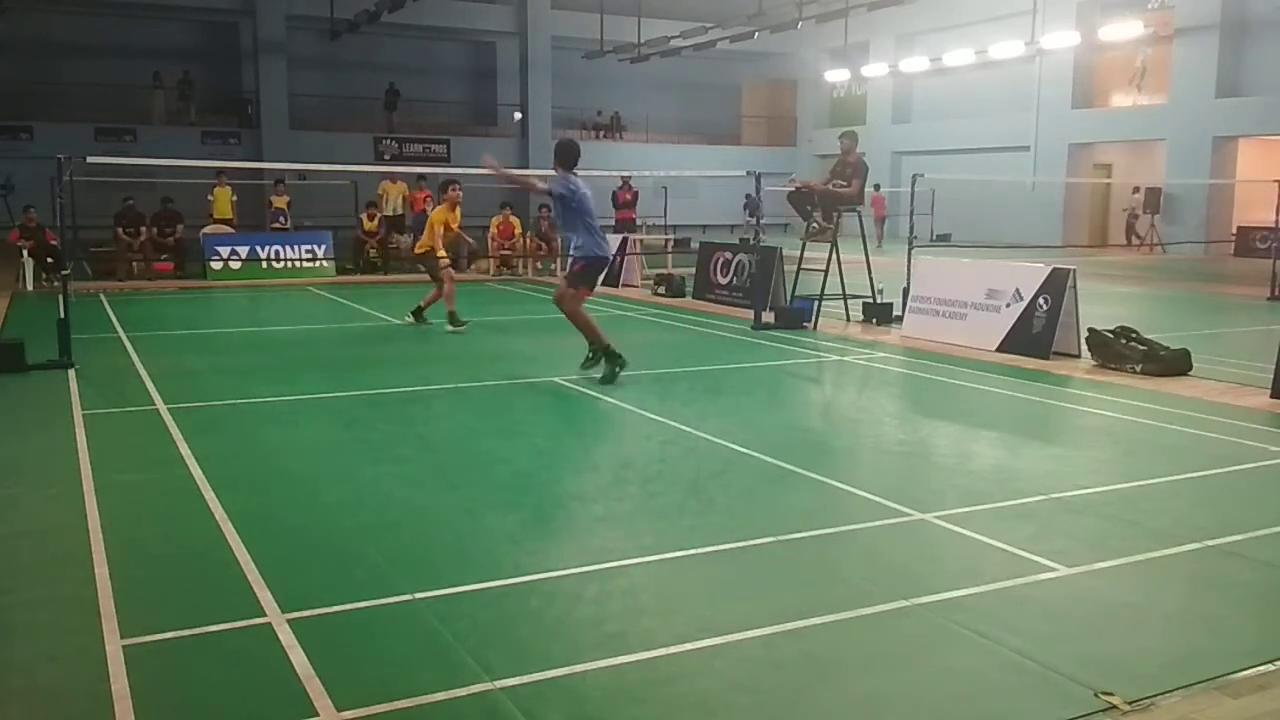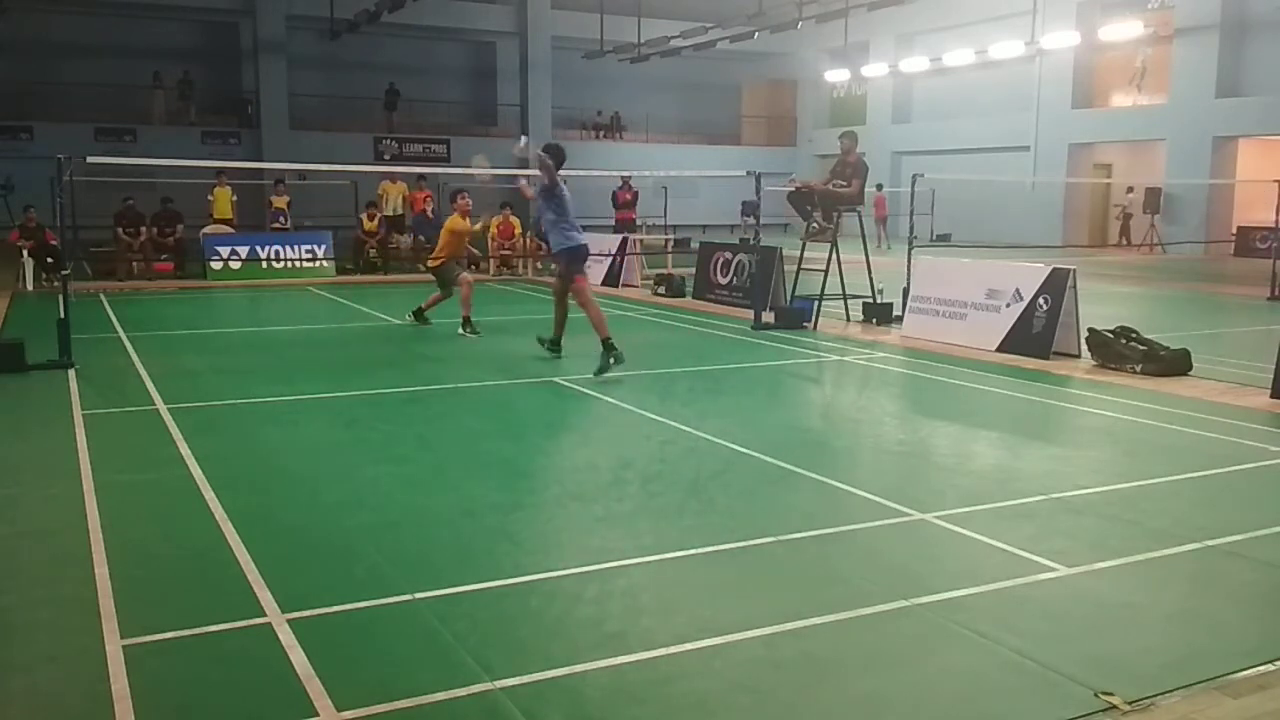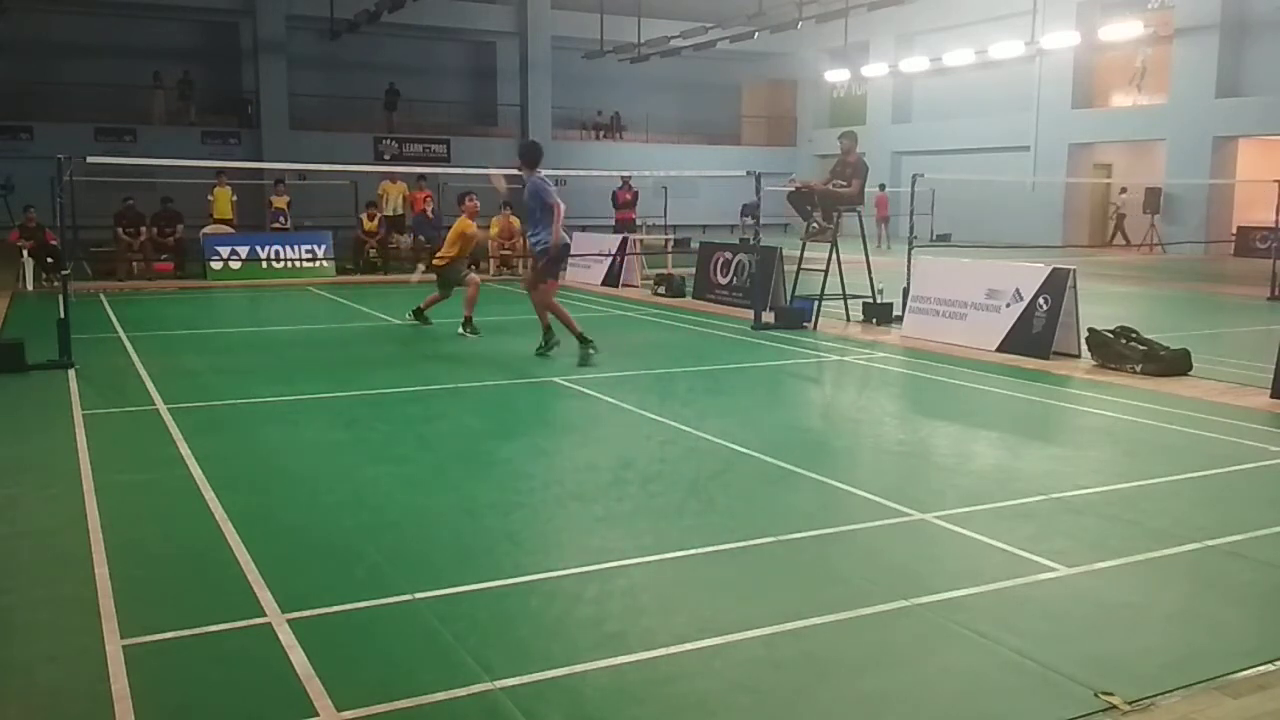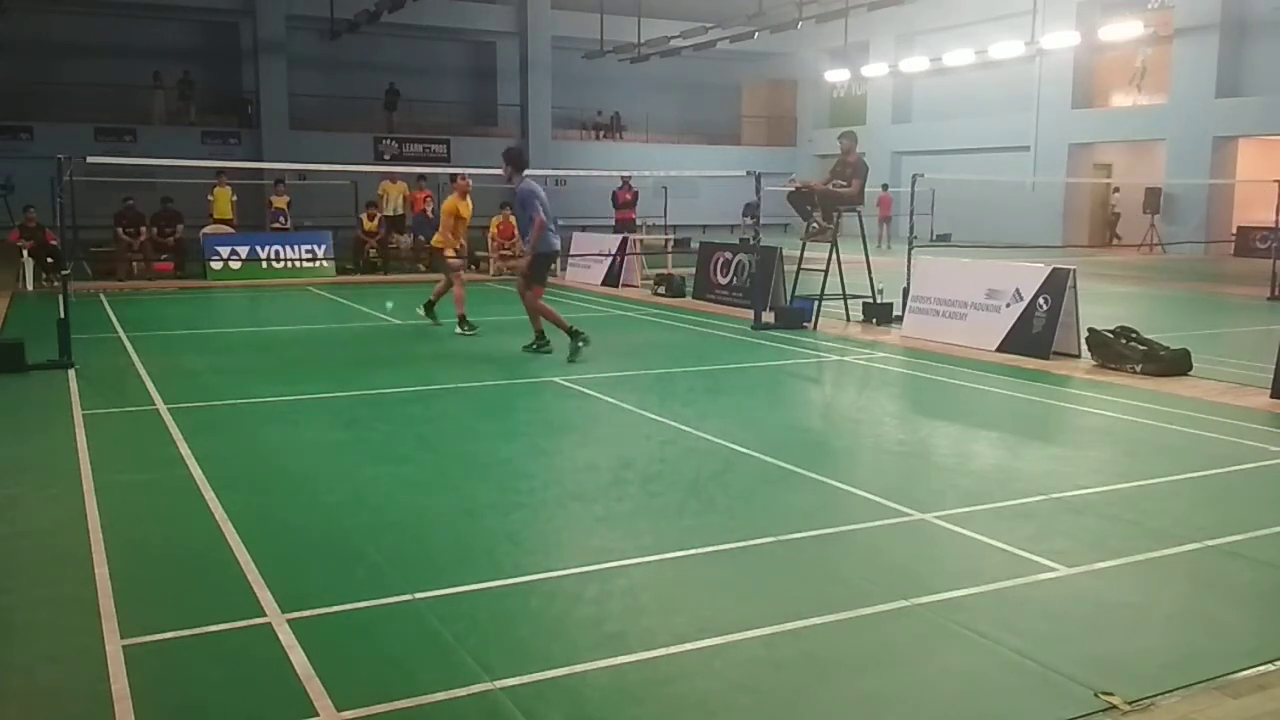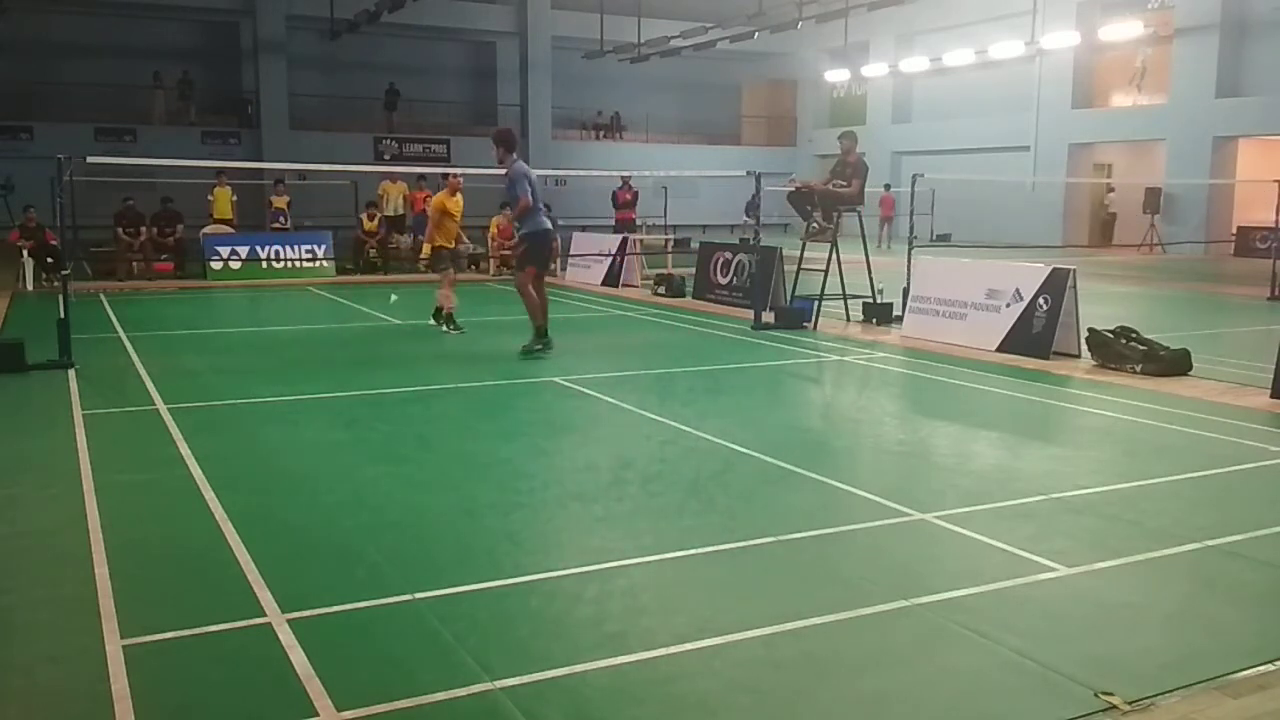
dt=0.2s
person 1, frame 1
left shoulder: (564, 182)
right shoulder: (575, 183)
left elbow: (539, 188)
left wrist: (500, 171)
left hip: (590, 255)
right hip: (588, 252)
left knee: (570, 306)
right knee: (561, 300)
left ankle: (612, 356)
right ankle: (596, 349)
person 1, frame 2
left shoulder: (551, 183)
right shoulder: (548, 187)
left elbow: (551, 171)
right elbow: (535, 197)
left wrist: (541, 160)
right wrist: (523, 186)
left hip: (569, 247)
right hip: (565, 247)
left knee: (583, 297)
right knee: (559, 293)
left ankle: (610, 350)
right ankle: (555, 342)
person 1, frame 3
left shoulder: (537, 183)
right shoulder: (533, 183)
left elbow: (559, 206)
left wrist: (557, 233)
left hip: (551, 246)
right hip: (542, 246)
left knee: (546, 299)
right knee: (530, 284)
left ankle: (585, 341)
right ankle: (548, 336)
person 1, frame 4
left shoulder: (524, 190)
right shoulder: (528, 187)
left elbow: (540, 222)
left wrist: (528, 254)
right wrist: (528, 251)
left hip: (542, 249)
right hip: (545, 248)
left knee: (533, 300)
right knee: (523, 289)
left ankle: (576, 335)
right ankle: (540, 339)
person 1, frame 5
left shoulder: (516, 171)
right shoulder: (519, 169)
left elbow: (526, 203)
left wrist: (510, 218)
right wrist: (513, 212)
left hip: (533, 232)
right hip: (541, 230)
left knee: (523, 283)
right knee: (537, 284)
left ankle: (539, 336)
right ankle: (543, 336)
